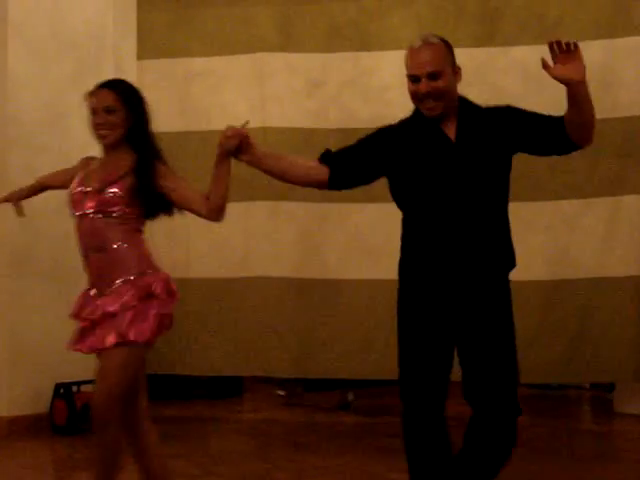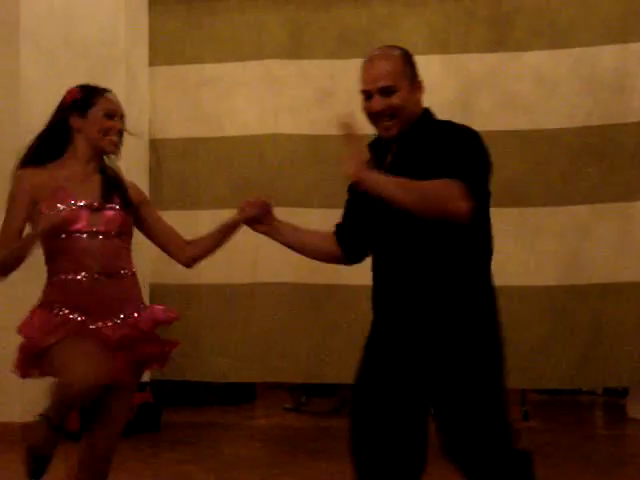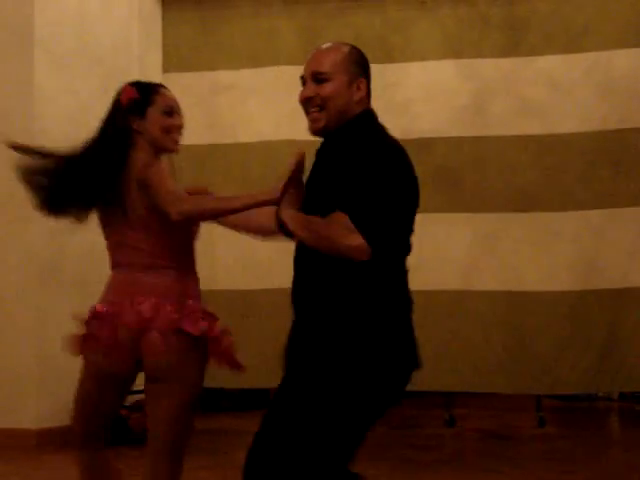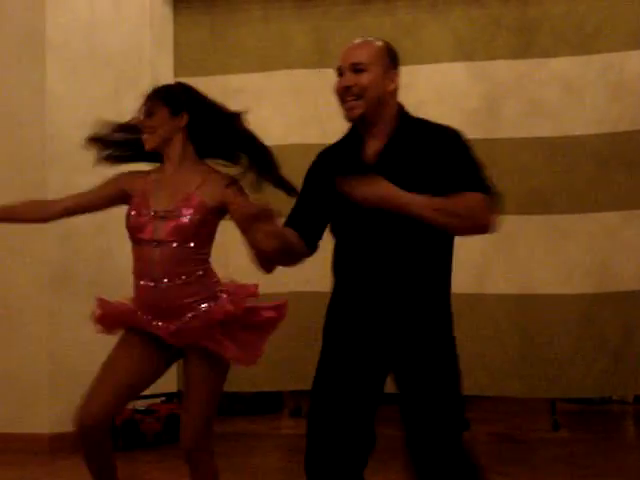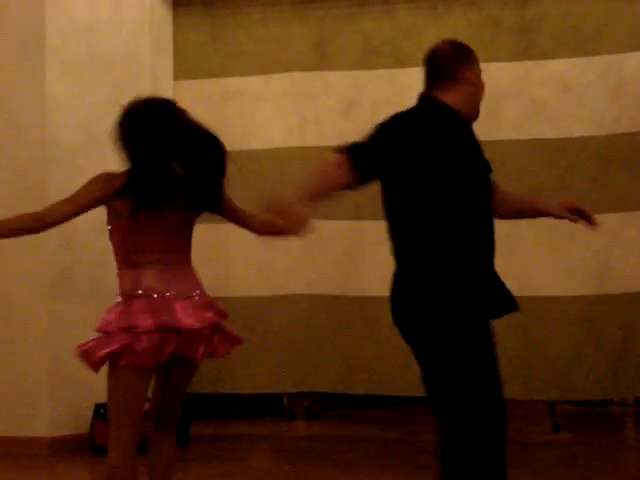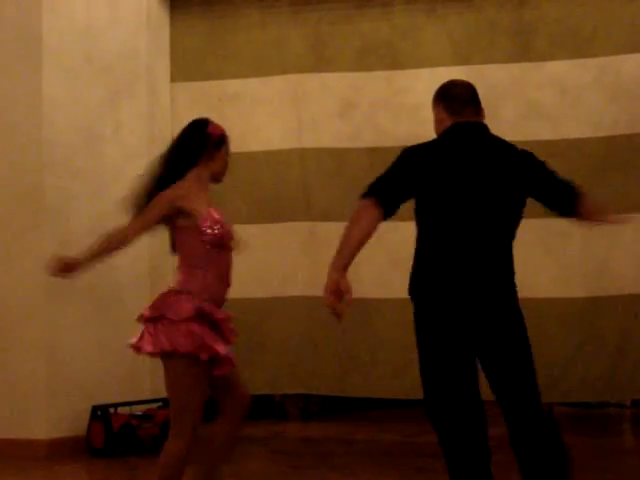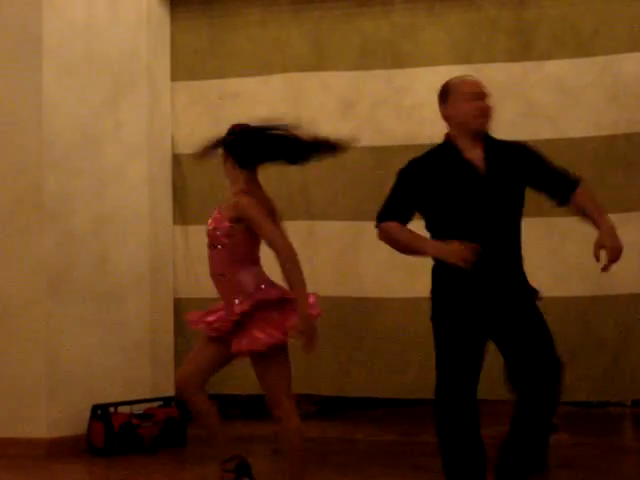
dt=0.4s
person 1, frame 1
left shoulder: (500, 124)
right shoulder: (392, 141)
left elbow: (578, 136)
right elbow: (327, 173)
left wrist: (576, 87)
right wrist: (254, 155)
left hip: (486, 287)
right hip: (422, 289)
left knee: (498, 407)
right knee: (422, 406)
person 1, frame 2
left shoulder: (455, 143)
right shoulder: (373, 166)
left elbow: (455, 204)
right elbow: (345, 248)
left wrist: (371, 180)
right wrist: (271, 226)
left hip: (460, 330)
right hip: (394, 332)
person 1, frame 3
left shoulder: (372, 152)
right shoulder: (343, 153)
left elbow: (355, 242)
right elbow: (324, 241)
left wrist: (290, 214)
left hip: (357, 352)
right hip: (338, 350)
person 1, frame 4
left shoulder: (439, 143)
right shoulder: (330, 162)
left elbow: (480, 215)
right elbow: (297, 245)
left wrist: (397, 198)
right wrist: (276, 241)
left hip: (419, 324)
right hip: (351, 325)
person 1, frame 5
left shoulder: (457, 137)
right shoulder: (417, 129)
left elbow: (484, 196)
right elbow: (351, 162)
left wrist: (548, 208)
right wrist: (304, 200)
right hip: (446, 303)
left knee: (465, 425)
right knee: (476, 431)
person 1, frame 6
left shoulder: (422, 159)
right shoulder: (517, 160)
left elbow: (372, 206)
right elbow: (573, 202)
left wrist: (337, 269)
right wrist: (601, 213)
left hip: (444, 307)
right hip: (497, 300)
left knee: (455, 415)
right knee: (524, 408)
person 1, frame 7
left shoulder: (515, 156)
right shoulder: (424, 170)
left elbow: (570, 188)
right elbow: (387, 227)
left wrist: (604, 226)
right wrist: (438, 248)
left hip: (504, 295)
right hip: (459, 299)
left knee: (541, 377)
right knee: (455, 401)
person 2, frame 1
left shoulder: (148, 167)
right shoulder: (85, 168)
left elbow: (210, 209)
right elbow: (47, 183)
left wrist: (222, 159)
left hip: (134, 294)
right hip: (103, 298)
left knee: (106, 404)
right knee: (128, 410)
person 2, frame 2
left shoulder: (124, 187)
right shoulder: (33, 180)
left elbow: (187, 255)
left wrist: (238, 220)
right wrist: (40, 232)
left hip: (125, 324)
right hip: (68, 320)
right knee: (86, 380)
right ankle: (45, 430)
person 2, frame 3
left shoulder: (104, 179)
right shoulder: (150, 171)
right elbow: (180, 210)
left wrist: (200, 205)
right wrist: (267, 196)
left hip: (120, 324)
right hip: (169, 324)
person 2, frame 4
left shoulder: (218, 185)
right shoulder: (132, 184)
right elbow: (54, 208)
left wrist: (262, 226)
left hip: (206, 323)
right hip: (149, 325)
left knee: (195, 445)
right knee: (90, 421)
person 2, frame 5
left shoulder: (113, 185)
right shoulder: (196, 186)
left elbow: (42, 219)
right elbow: (260, 225)
right wrist: (290, 225)
left hip: (137, 318)
right hip: (189, 315)
left knee: (121, 444)
right knee: (164, 426)
person 2, frame 6
left shoulder: (203, 203)
right shoulder: (176, 196)
right elbow: (126, 232)
right wrist: (80, 262)
left hip: (204, 321)
right hip: (183, 320)
left knee: (237, 403)
right knee: (186, 427)
person 2, frame 7
left shoulder: (242, 198)
right shoulder: (252, 198)
left elbow: (284, 251)
right elbow: (284, 249)
left wrist: (298, 307)
left hip: (256, 308)
right hip: (239, 311)
left knee: (281, 406)
right knee: (186, 381)
